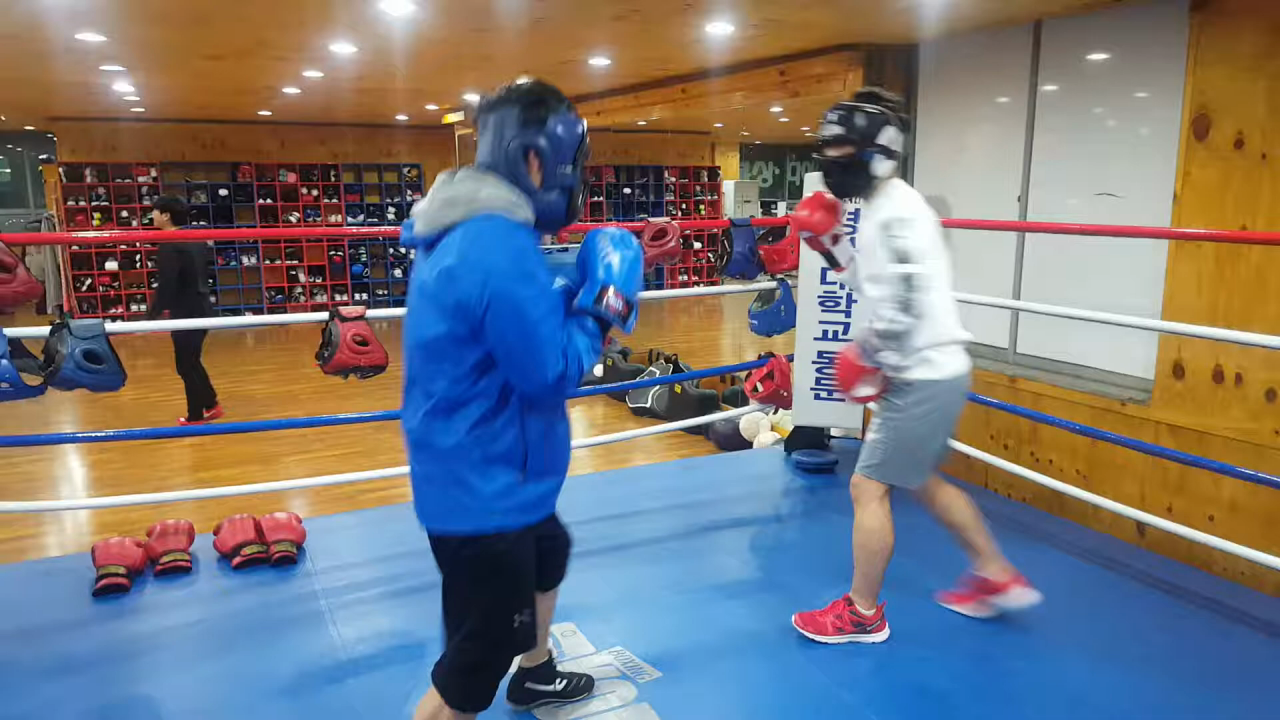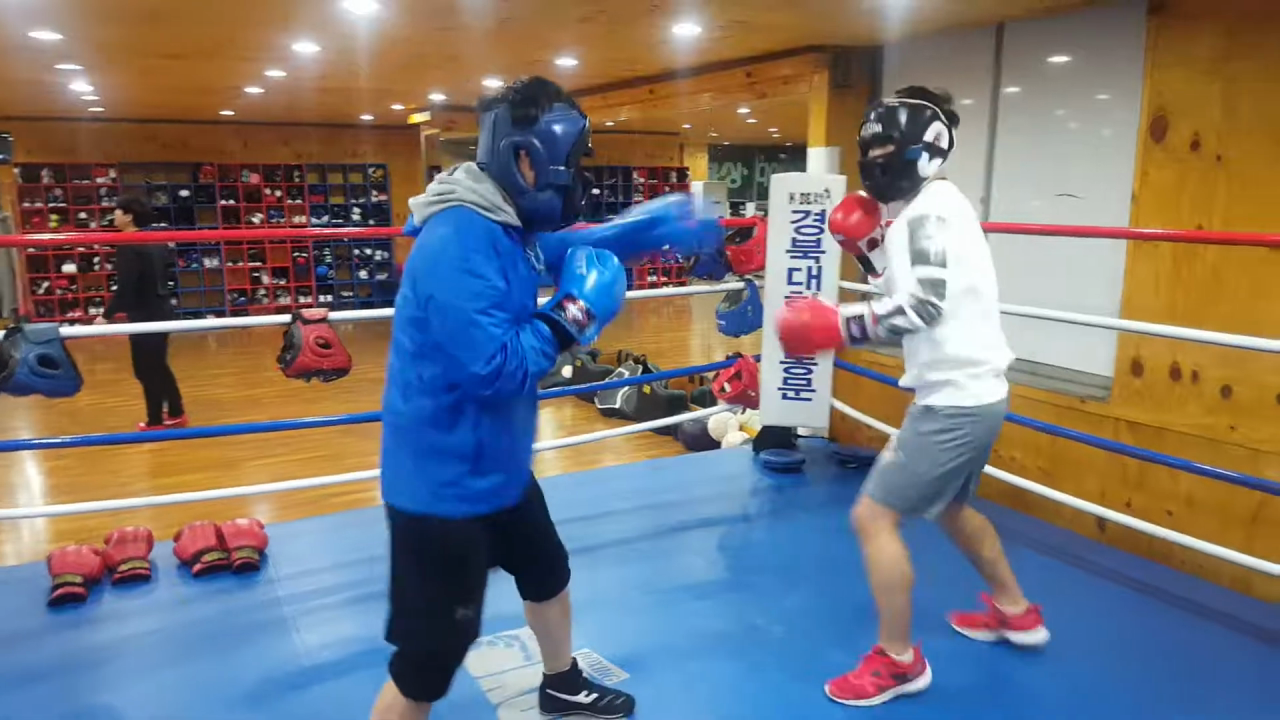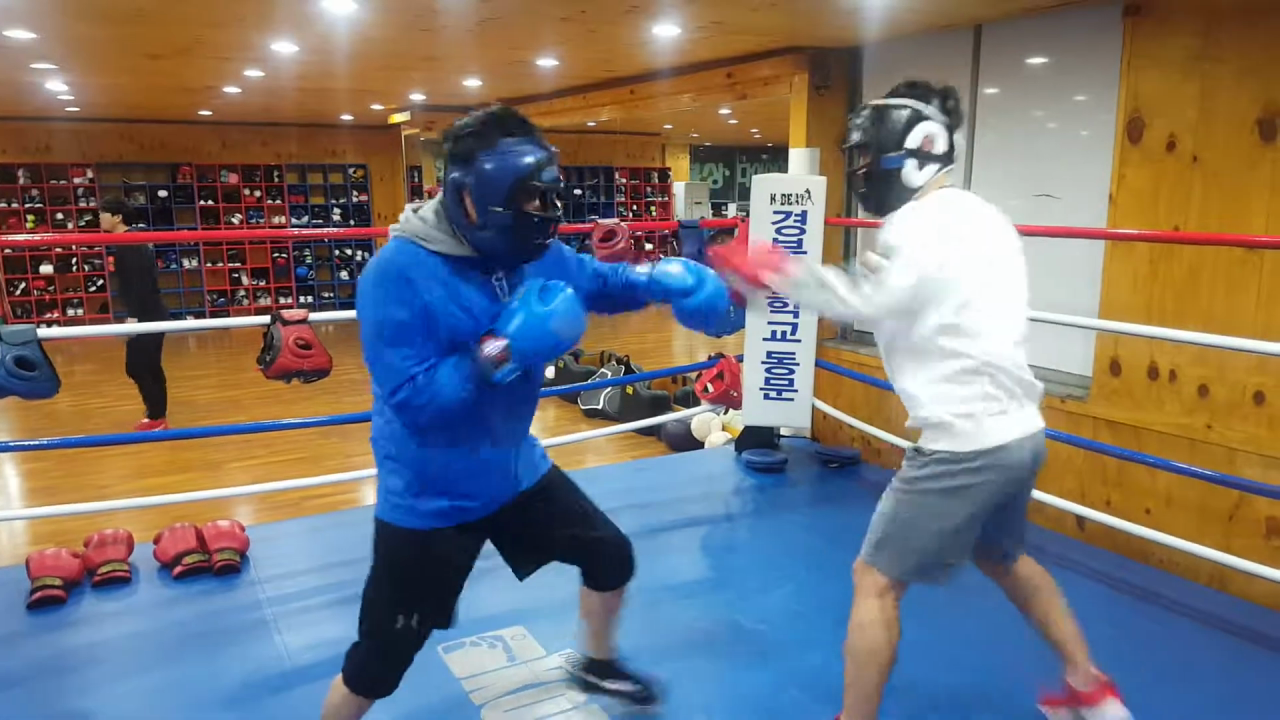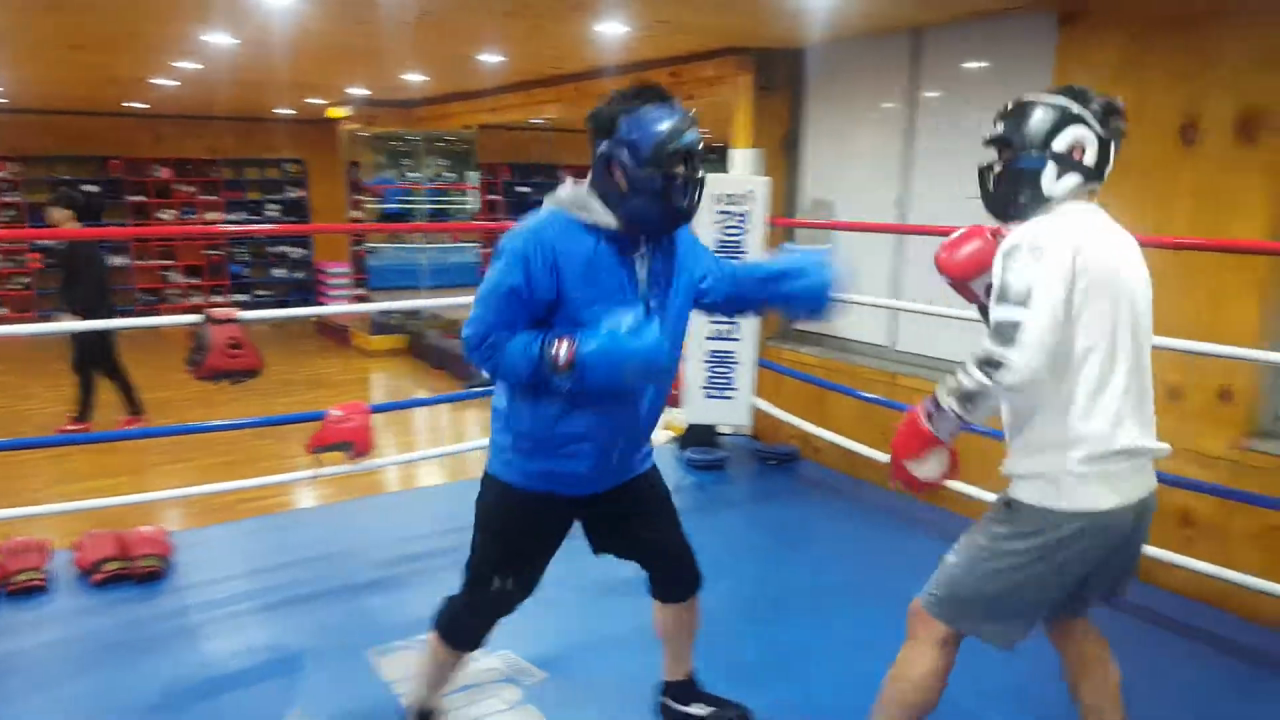
dt=0.4s
person 1, frame 1
left shoulder: (468, 230)
right shoulder: (499, 248)
right elbow: (550, 375)
left wrist: (574, 292)
right wrist: (609, 301)
left hip: (488, 471)
right hip: (482, 487)
left knee: (548, 553)
right knee: (479, 657)
person 1, frame 2
left shoulder: (520, 223)
right shoulder: (459, 238)
left elbow: (582, 244)
right elbow: (484, 368)
left wrist: (656, 221)
right wrist: (570, 315)
left hip: (496, 460)
right hip: (440, 477)
left knee: (547, 571)
right knee: (435, 648)
person 1, frame 3
left shoulder: (535, 254)
right shoulder: (399, 271)
left elbow: (608, 280)
right elbow: (406, 393)
left wrist: (671, 279)
right wrist: (503, 351)
left hip: (514, 470)
right hip: (429, 498)
left knee: (609, 555)
right knee: (383, 652)
left ankle: (597, 662)
person 1, frame 4
left shoulder: (674, 243)
right shoulder: (544, 242)
left elbow: (722, 288)
right elbow: (484, 342)
left wrist: (791, 279)
right wrist: (574, 355)
left hip: (625, 460)
right hip: (534, 467)
left knee: (678, 576)
right knee: (480, 607)
person 2, frame 1
left shoulder: (899, 212)
right shoulder: (873, 209)
left elbow: (909, 303)
right elbow: (866, 279)
left wrist: (866, 358)
right wrist: (826, 237)
left hip: (927, 375)
right hip: (928, 373)
left knee: (868, 487)
right knee: (923, 481)
left ankle: (862, 612)
right ankle: (999, 577)
person 2, frame 2
left shoulder: (930, 211)
right shoulder: (932, 209)
left elbow: (921, 307)
right elbow: (903, 286)
left wrist: (840, 324)
right wrist: (867, 241)
left hip: (956, 398)
right hip: (975, 395)
left knee: (875, 517)
right knee: (948, 506)
left ankle: (900, 658)
right ankle: (1014, 614)
person 2, frame 3
left shoulder: (915, 228)
right shoulder: (988, 220)
left elbow: (857, 302)
left wrist: (772, 270)
left hip: (957, 447)
right hip: (1018, 433)
left knee: (875, 581)
right knee: (1004, 559)
person 2, frame 4
left shoulder: (1038, 241)
right shoulder: (1118, 244)
left elbow: (1008, 364)
left wrist: (932, 425)
right wrist: (990, 285)
left hip: (1061, 497)
right hip: (1131, 489)
left knee: (933, 625)
right knee: (1067, 621)
person 3, frame 1
left shoulder: (169, 246)
right shoulder: (195, 241)
left elbow: (166, 287)
left wrist: (152, 316)
left hip: (185, 314)
right hip: (201, 309)
left knee: (187, 366)
right knee: (192, 362)
left ankle: (196, 417)
right ankle: (211, 405)
person 3, frame 2
left shoulder: (129, 247)
right shoulder: (156, 243)
left elbow: (124, 288)
left wrist: (106, 315)
left hip: (145, 317)
right hip: (161, 311)
left knee: (146, 371)
right knee: (159, 366)
left ankle: (155, 423)
right ankle: (177, 414)
person 3, frame 3
left shoulder: (127, 245)
right shoulder: (135, 242)
left elbow: (138, 283)
left wrist: (134, 316)
left hip: (147, 317)
right hip: (150, 314)
left knee: (136, 367)
right knee: (150, 367)
left ankle: (155, 417)
right ankle: (157, 416)
person 3, frame 4
left shoulder: (81, 244)
right shoulder: (75, 242)
left elbow: (92, 282)
left wrist: (78, 312)
right wrist: (73, 311)
left hip: (93, 314)
right hip: (86, 314)
left knee: (108, 365)
right knee: (83, 366)
left ankle: (136, 412)
right ankle: (82, 417)
